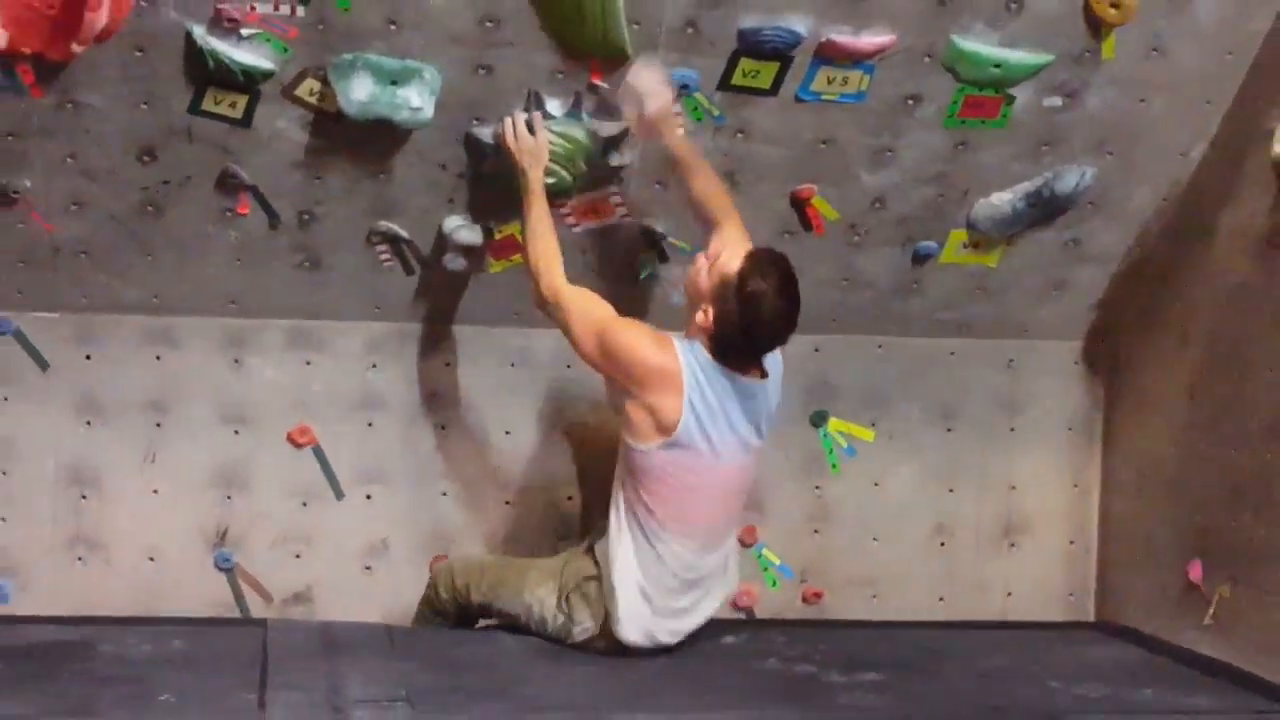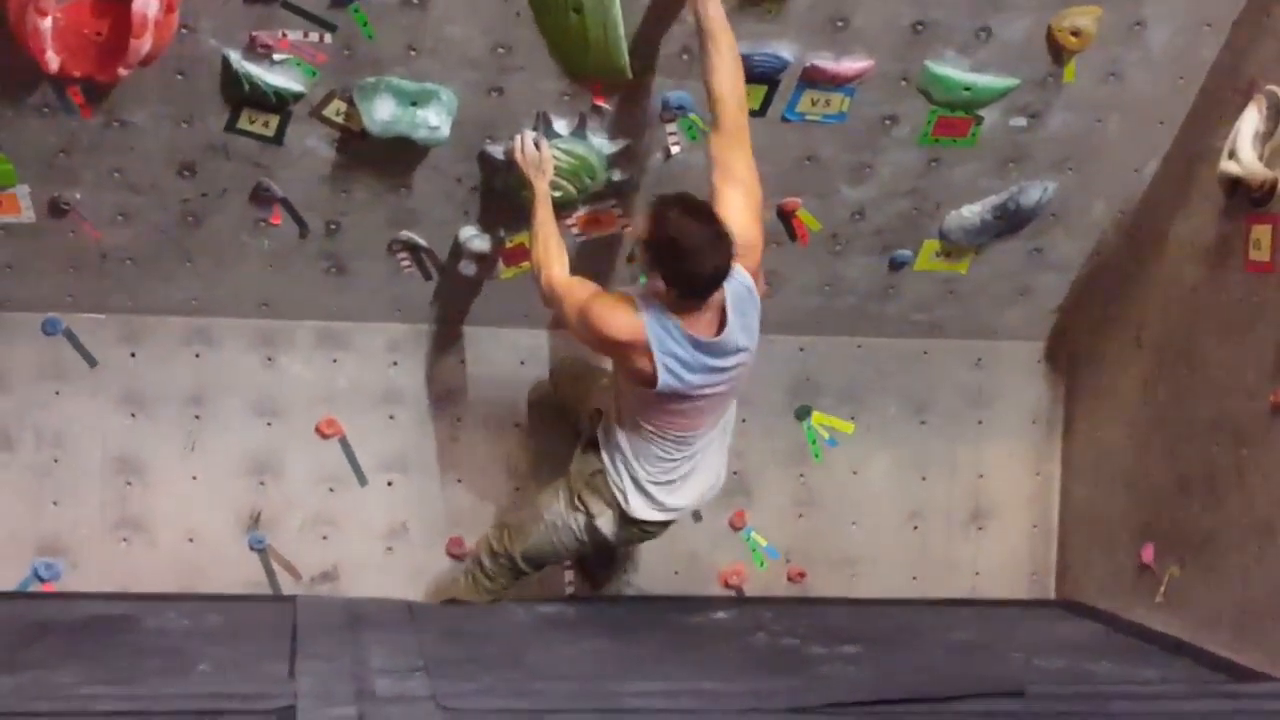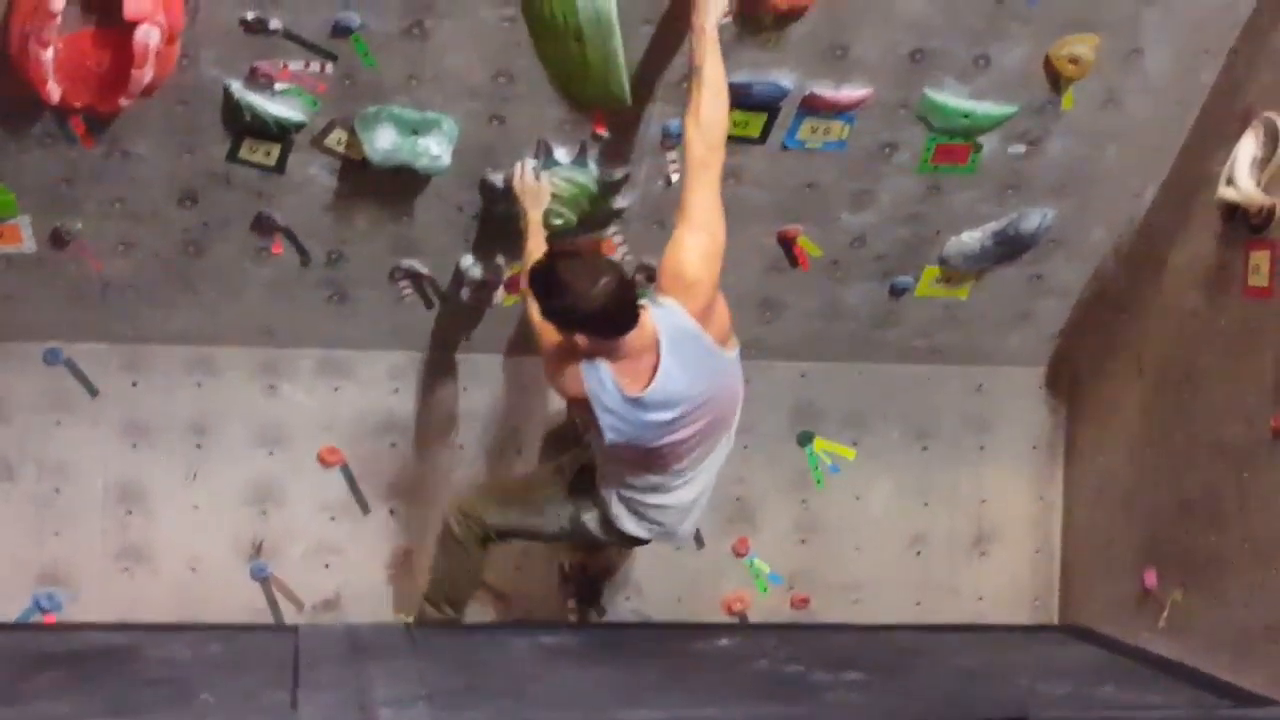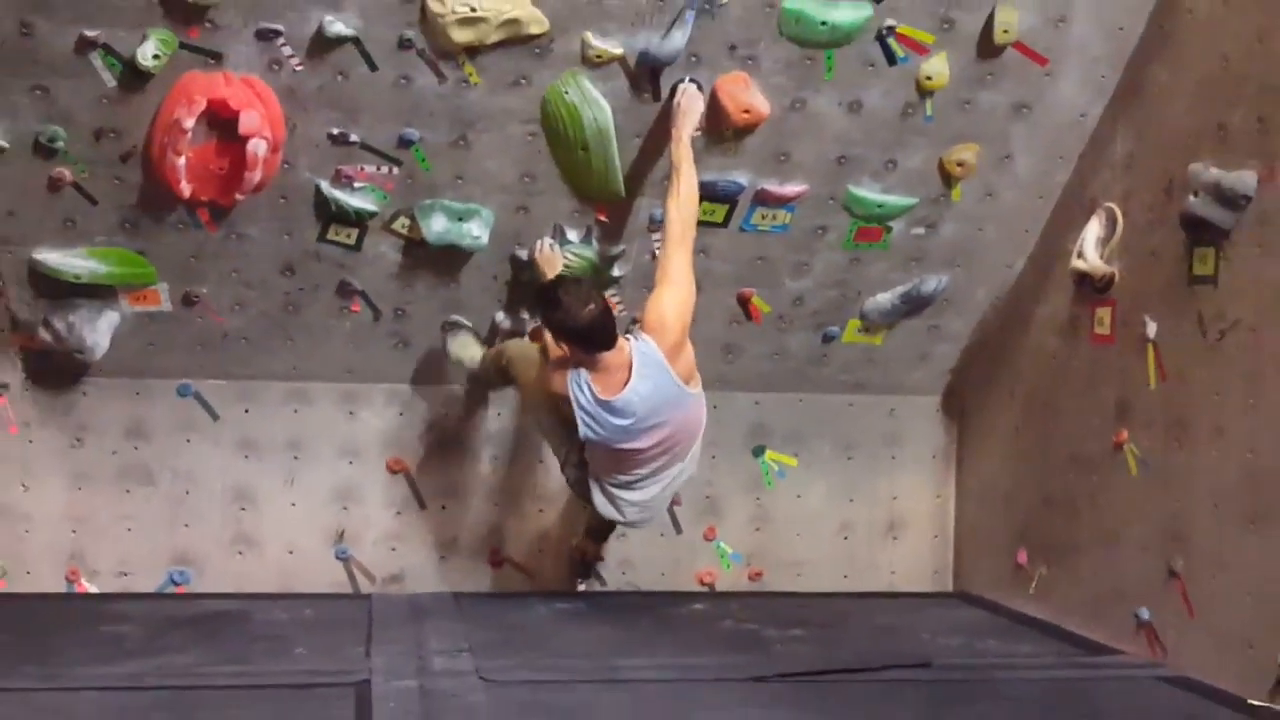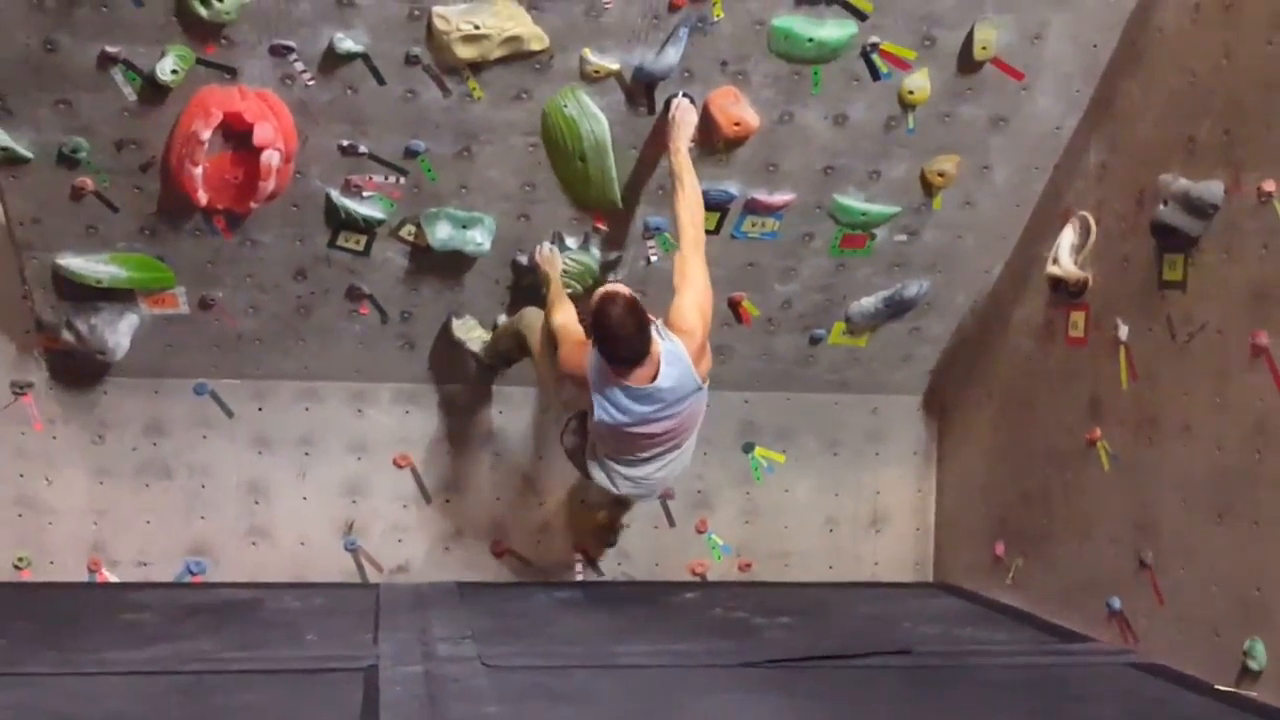
dt=0.5s
person 1, frame 1
left shoulder: (661, 369)
right shoulder: (765, 358)
left elbow: (553, 289)
right elbow: (727, 220)
left wrist: (533, 172)
right wrist: (670, 134)
left hip: (633, 618)
right hip: (701, 598)
left knee: (449, 581)
person 1, frame 2
left shoulder: (629, 331)
right shoulder: (742, 265)
left elbow: (552, 281)
right elbow: (730, 125)
left wrist: (539, 187)
left hip: (632, 499)
right hip: (688, 476)
left knee: (495, 560)
right knee: (567, 377)
right ankle: (600, 555)
person 1, frame 3
left shoulder: (576, 379)
right shoulder: (693, 303)
left elbow: (538, 311)
right elbow: (705, 156)
left wrist: (533, 214)
left hip: (629, 515)
right hip: (685, 499)
left knee: (468, 519)
left ankle: (436, 623)
person 1, frame 4
left shoulder: (564, 384)
right shoulder: (665, 345)
left elbow: (551, 341)
left wrist: (548, 274)
left hip: (611, 497)
right hip: (663, 489)
left knee: (516, 352)
left ankle: (480, 372)
right ankle: (590, 546)
person 1, frame 5
left shoulder: (585, 366)
right shoulder: (689, 346)
left elbow: (561, 318)
left wrist: (553, 275)
left hip: (606, 475)
right hip: (660, 476)
left knee: (530, 320)
left ankle: (487, 352)
right ankle: (609, 517)
